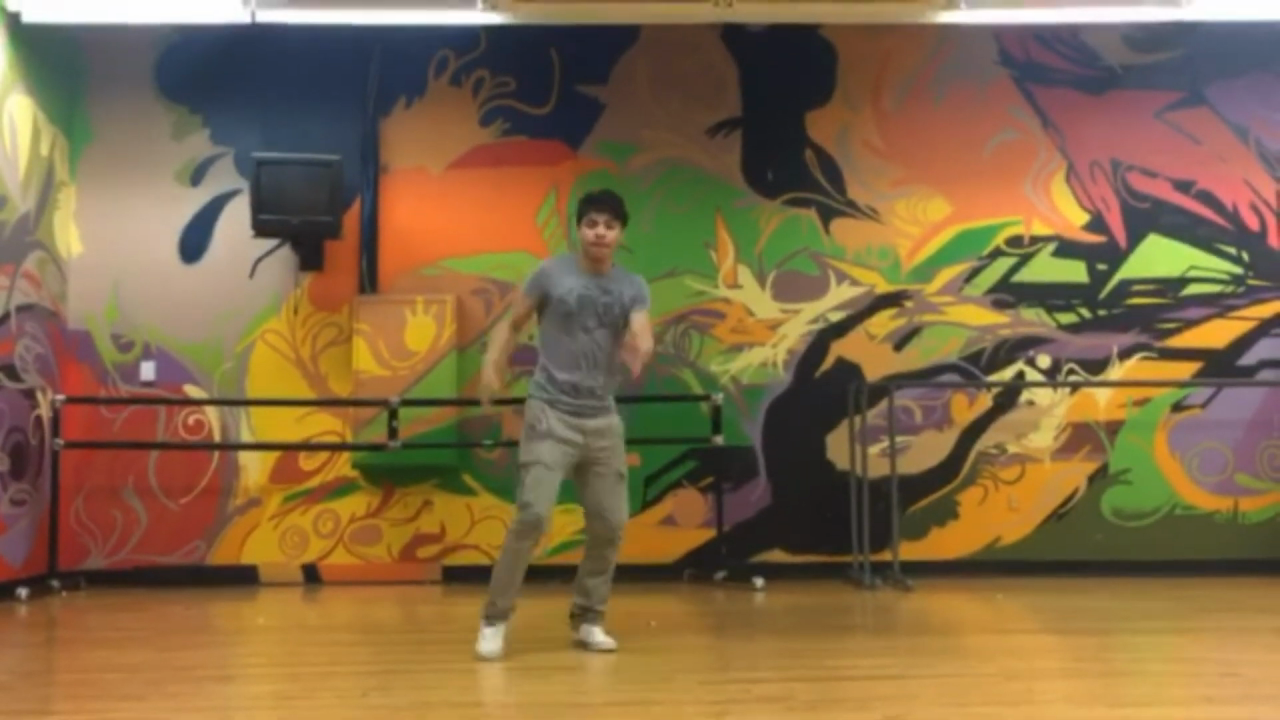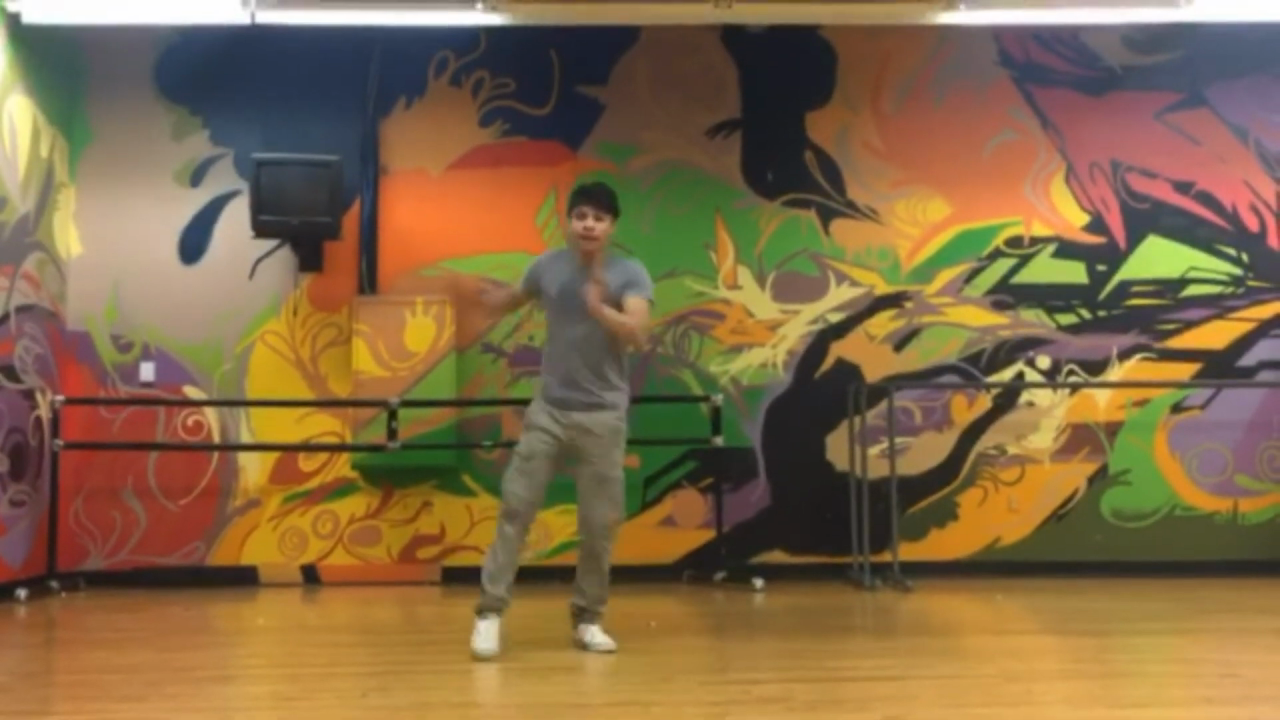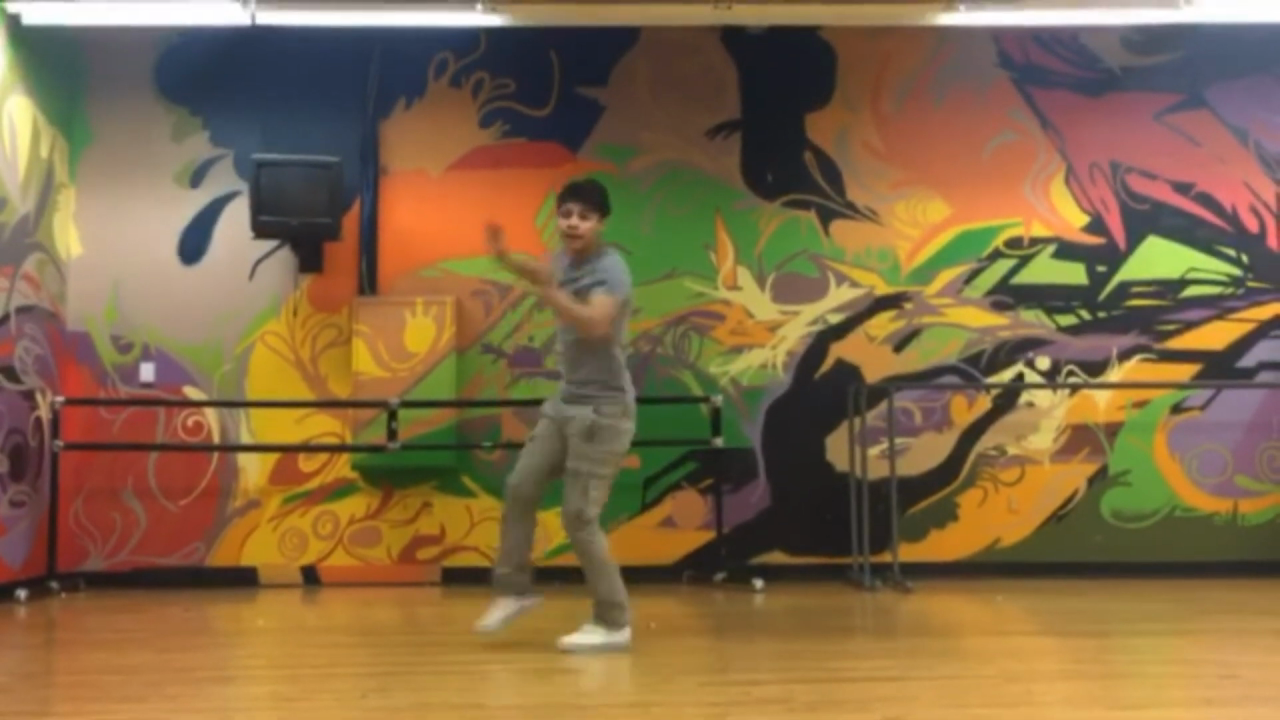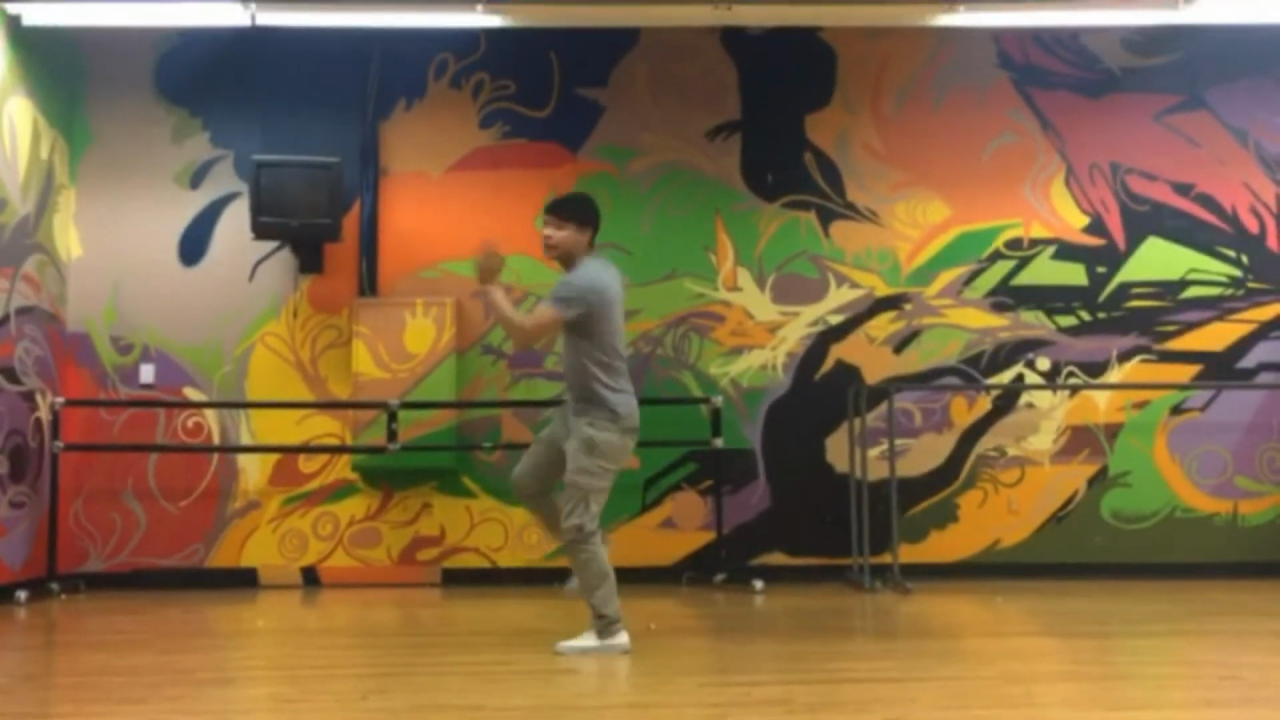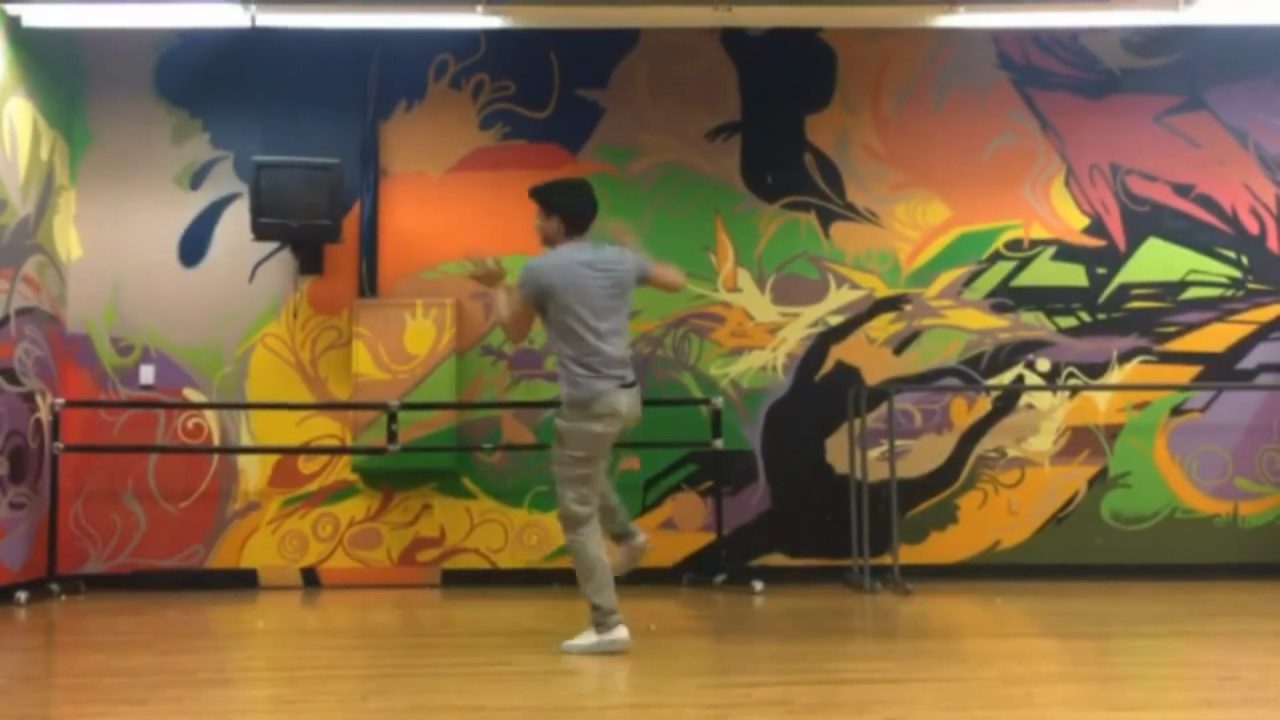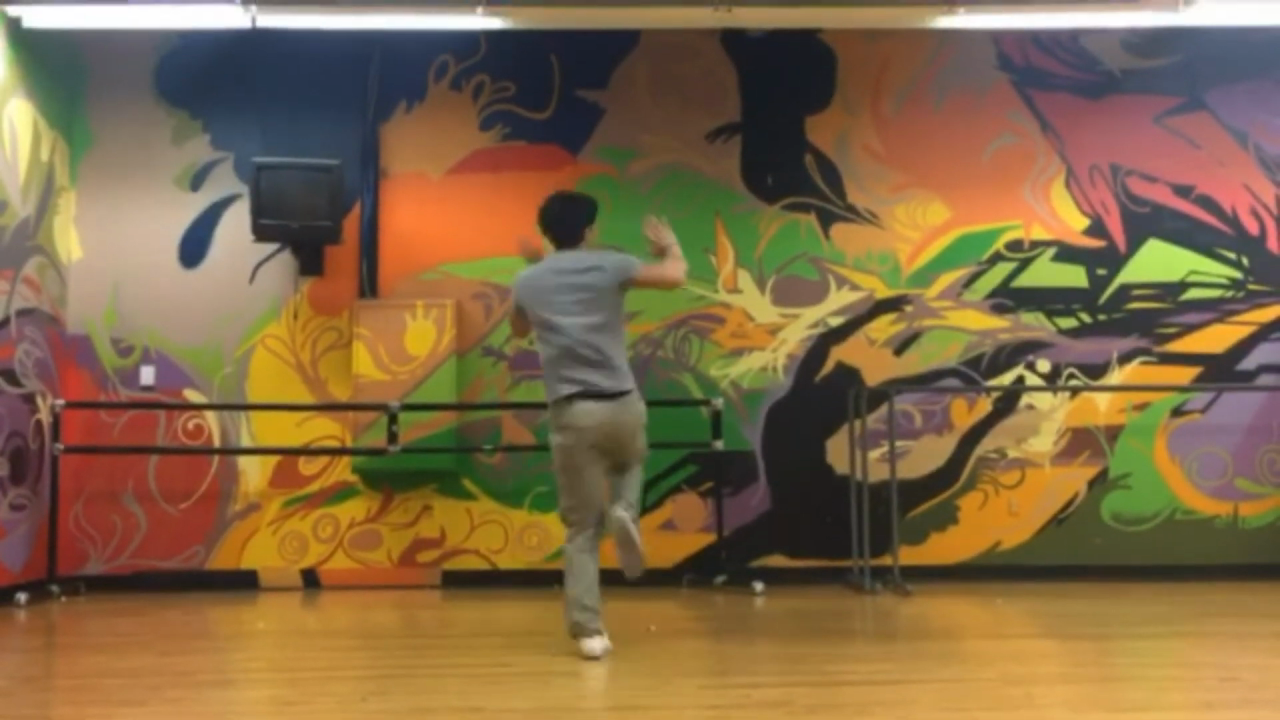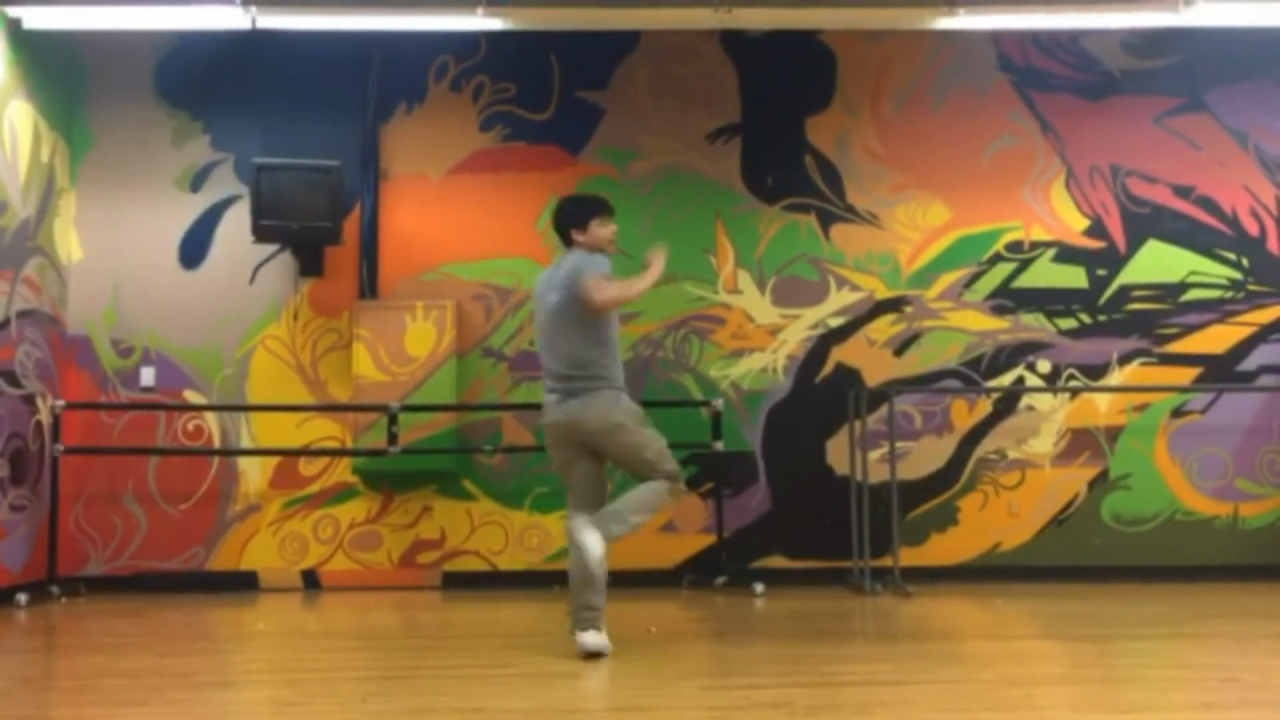
dt=0.1s
person 1, frame 1
left shoulder: (633, 287)
right shoulder: (551, 273)
left elbow: (643, 342)
right elbow: (511, 323)
left wrist: (637, 357)
right wrist: (489, 369)
left hip: (602, 420)
right hip: (549, 414)
left knee: (610, 524)
right knee: (532, 516)
left ankle: (587, 619)
right ankle: (496, 618)
person 1, frame 2
left shoulder: (632, 273)
right shoulder: (550, 265)
left elbow: (635, 335)
right elbow: (510, 302)
left wrist: (599, 303)
right wrist: (477, 299)
left hip: (602, 413)
right hip: (549, 408)
left knee: (599, 521)
right knee: (516, 505)
left ankle: (586, 617)
right ankle: (491, 612)
person 1, frame 3
left shoulder: (611, 269)
right shoulder: (565, 260)
left elbow: (592, 326)
right elbow: (546, 284)
left wrist: (548, 288)
right wrist: (506, 259)
left hip: (605, 411)
right hip: (567, 402)
left knee: (579, 517)
right knee: (519, 490)
left ankle: (613, 622)
right ankle: (515, 590)
person 1, frame 4
left shoulder: (584, 281)
right shoulder: (598, 272)
left elbow: (527, 330)
left wrist: (491, 287)
left hip: (605, 419)
right hip: (589, 410)
left knee: (577, 522)
right knee: (525, 482)
left ankle: (609, 628)
right ankle: (587, 567)
person 1, frame 5
left shoulder: (537, 270)
right shoulder: (622, 258)
left elbow: (514, 332)
right elbow: (676, 281)
left wrist: (499, 287)
right wrist: (639, 249)
left hip: (588, 402)
right hip: (623, 395)
left knee: (576, 512)
left ankle: (608, 625)
right ankle: (625, 535)
person 1, frame 6
left shoulder: (526, 282)
right shoulder: (608, 263)
left elbow: (519, 330)
right elbow: (676, 276)
right wrist: (667, 243)
left hip: (570, 412)
right hip: (620, 403)
left knee: (579, 525)
right knee: (626, 468)
left ankle: (588, 629)
right ankle: (624, 514)
person 1, frame 7
left shoulder: (548, 280)
right shoulder: (590, 266)
right elbow: (601, 299)
right wrist: (651, 272)
left hip: (558, 415)
right hip: (603, 405)
left knee: (583, 516)
right knee: (667, 478)
left ankle: (588, 626)
right ankle: (600, 528)
